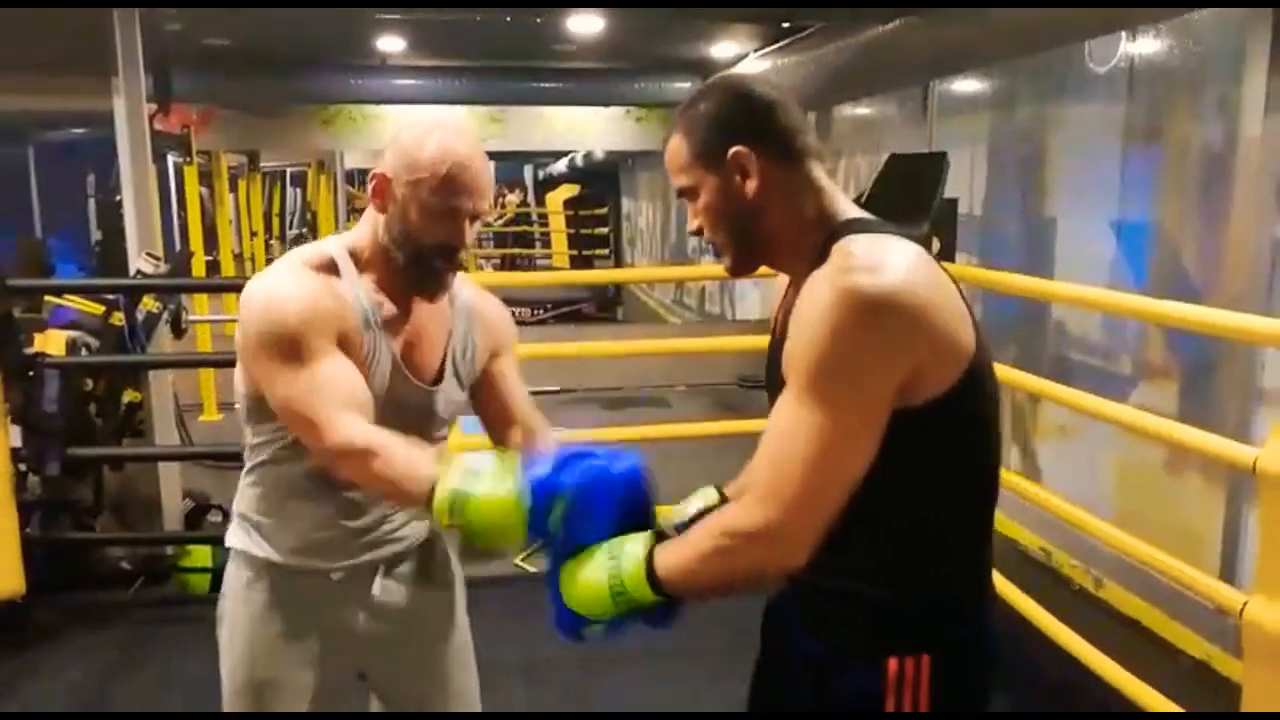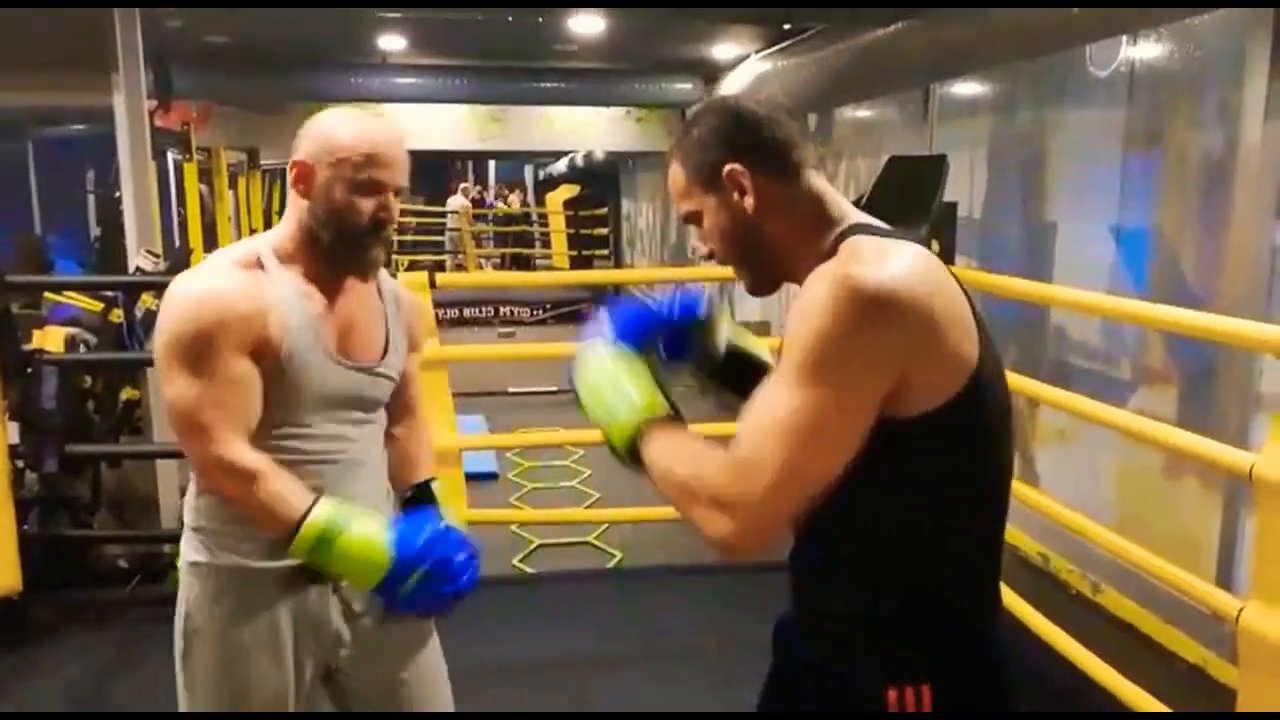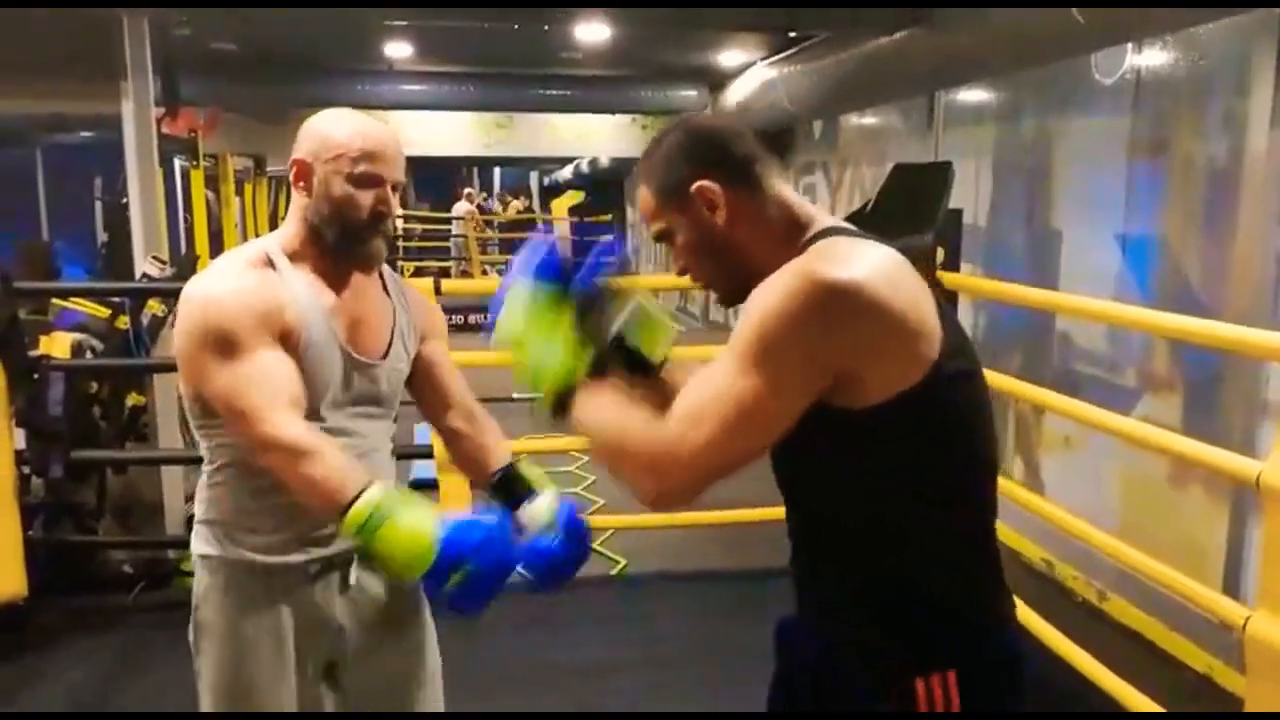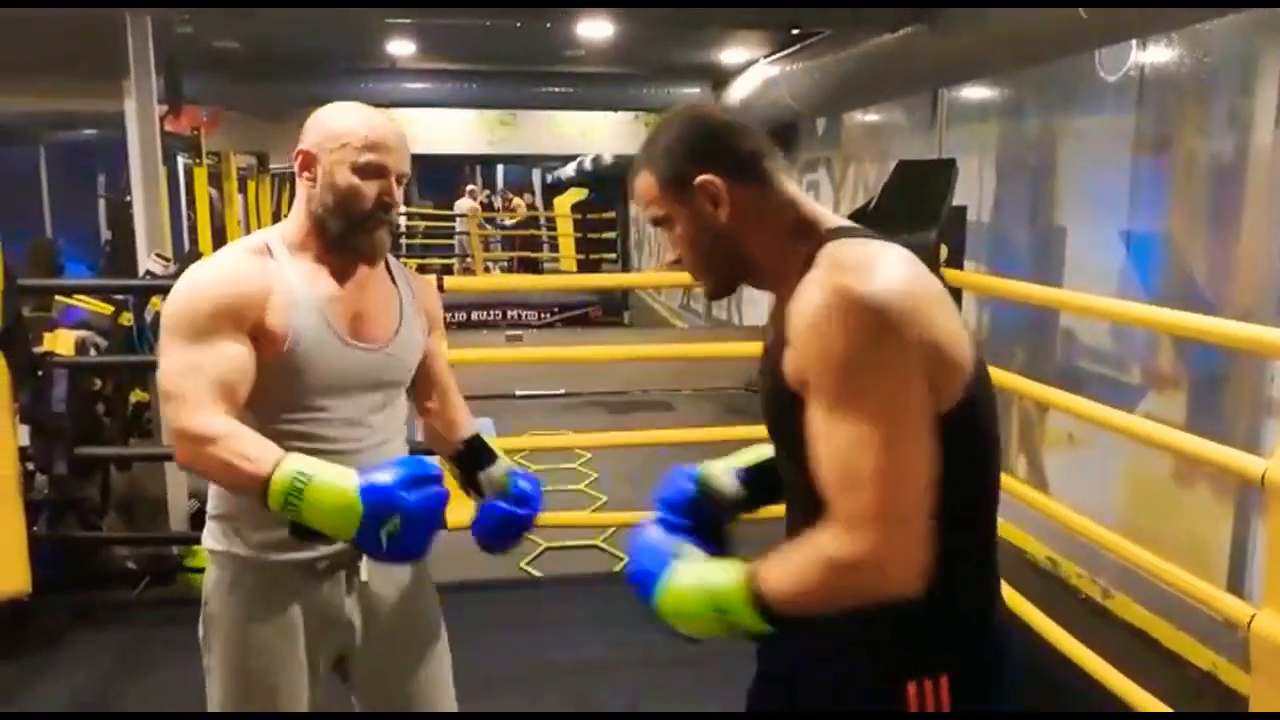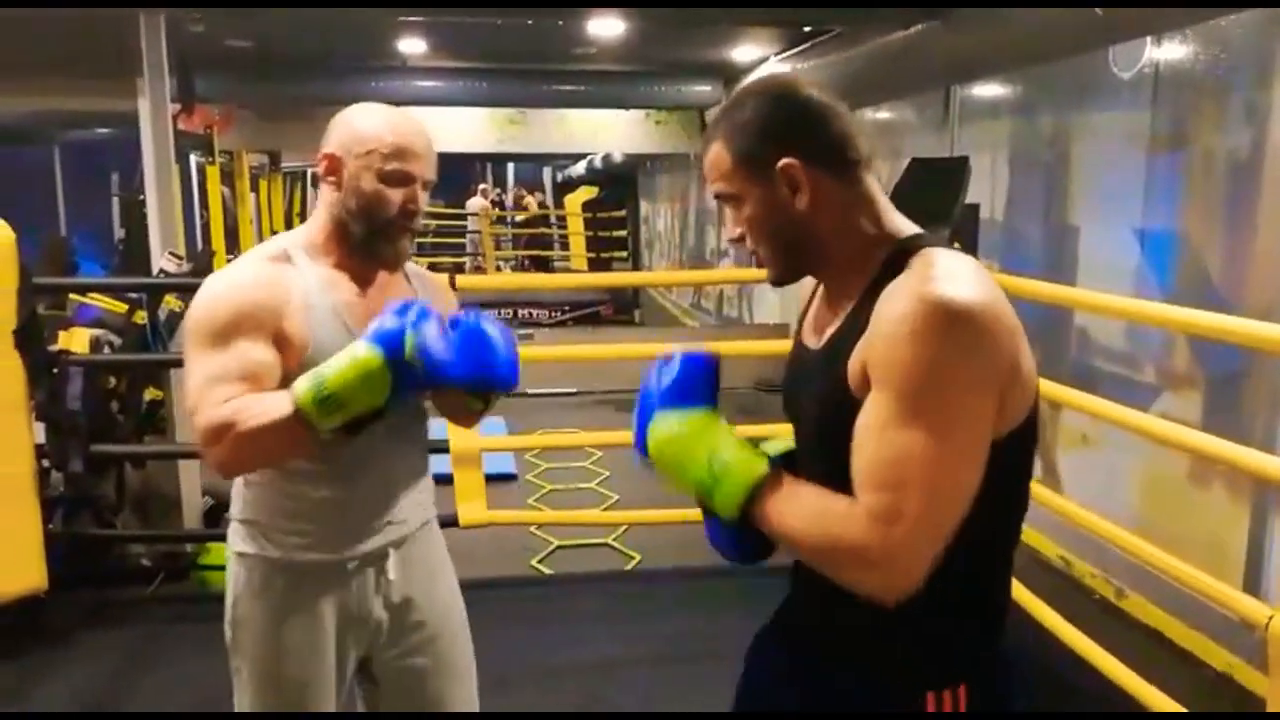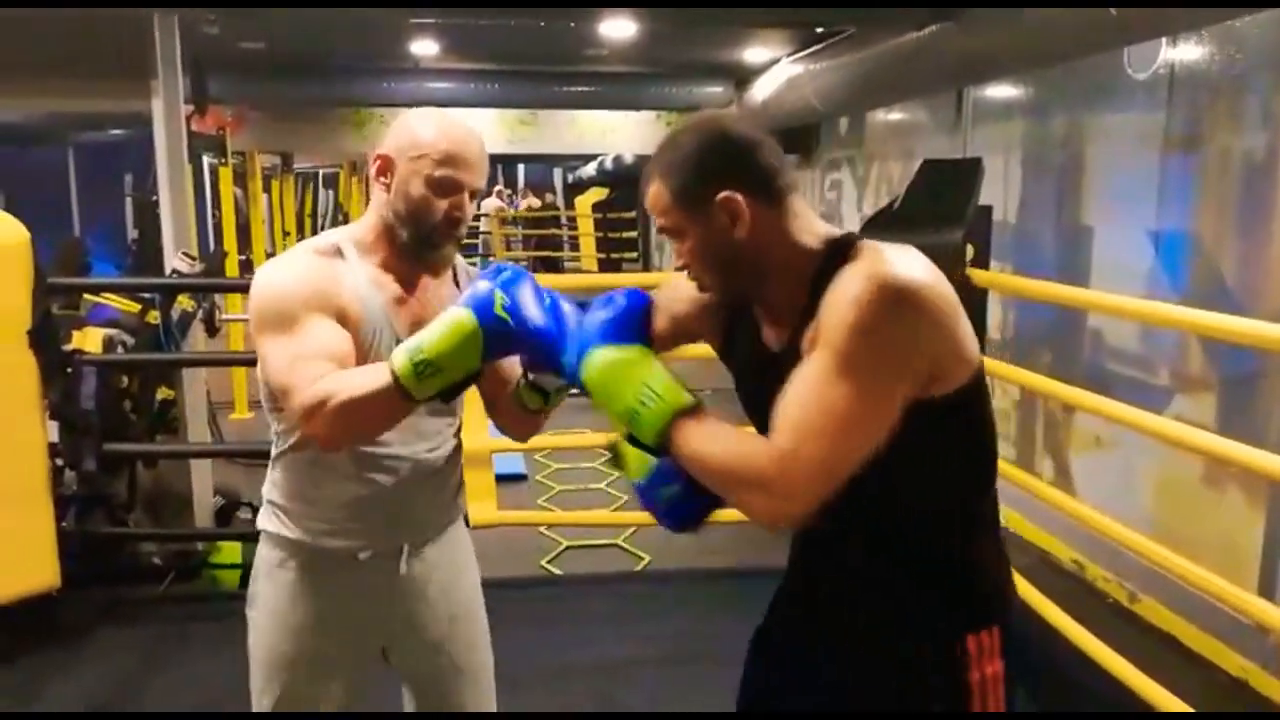
dt=0.3s
person 1, frame 1
left shoulder: (863, 289)
right shoulder: (818, 284)
left elbow: (767, 532)
left wrist: (631, 570)
right wrist: (680, 529)
left hip: (896, 661)
right hip: (823, 624)
person 1, frame 2
left shoulder: (862, 287)
right shoulder: (850, 274)
left elbow: (739, 510)
left wrist: (632, 410)
right wrist: (724, 355)
left hip: (905, 679)
person 1, frame 3
left shoulder: (824, 288)
right shoulder: (821, 279)
left elbow: (667, 466)
right elbow: (724, 430)
left wrist: (565, 370)
right wrist: (624, 348)
left hip: (917, 671)
person 1, frame 4
left shoulder: (848, 298)
right shoulder: (810, 292)
left elbow: (879, 557)
left wrist: (721, 594)
right wrist: (725, 485)
left hip: (905, 671)
right hip: (828, 641)
person 1, frame 5
left shoulder: (935, 309)
right shoulder: (823, 290)
left elbow: (886, 558)
left wrist: (727, 475)
right wrist: (749, 486)
left hip: (915, 679)
right hip: (811, 636)
person 1, frame 6
left shoulder: (884, 292)
right shoulder: (722, 298)
left elbow: (780, 489)
left wrist: (642, 396)
right wrist: (642, 447)
left hip: (929, 640)
right hip: (815, 611)
person 2, frame 1
left shoulder: (478, 313)
right shoulder: (294, 299)
left elbow: (524, 439)
right elbow: (351, 451)
left hip: (411, 572)
right hip: (287, 581)
person 2, frame 2
left shoulder: (396, 302)
right shoulder: (219, 298)
right elbow: (222, 461)
left wrist: (429, 527)
right wrist: (362, 554)
left hip: (370, 572)
right hip: (248, 585)
person 2, frame 3
left shoulder: (405, 300)
right shoulder: (233, 297)
left elbow: (456, 414)
right elbow: (281, 444)
left wrist: (533, 502)
right wrist: (416, 537)
left hip: (377, 571)
right hip: (260, 579)
person 2, frame 4
left shoulder: (411, 289)
right shoulder: (226, 285)
left elbow: (437, 402)
right elbow: (195, 434)
left wrist: (491, 476)
right wrist: (339, 500)
left hip: (389, 564)
right hip: (269, 575)
person 2, frame 5
left shoulder: (420, 292)
right shoulder: (248, 291)
left elbow: (458, 408)
right elbow: (223, 441)
left wrist: (480, 373)
right wrist: (363, 374)
left hip: (412, 557)
right hip: (291, 576)
left knee: (448, 703)
person 2, frame 6
left shoulder: (474, 287)
right shoulder: (300, 278)
left elbow: (518, 423)
right elbow: (321, 419)
left wrist: (546, 372)
right wrist: (457, 340)
left hip: (432, 552)
right hip: (316, 562)
left knee: (466, 704)
